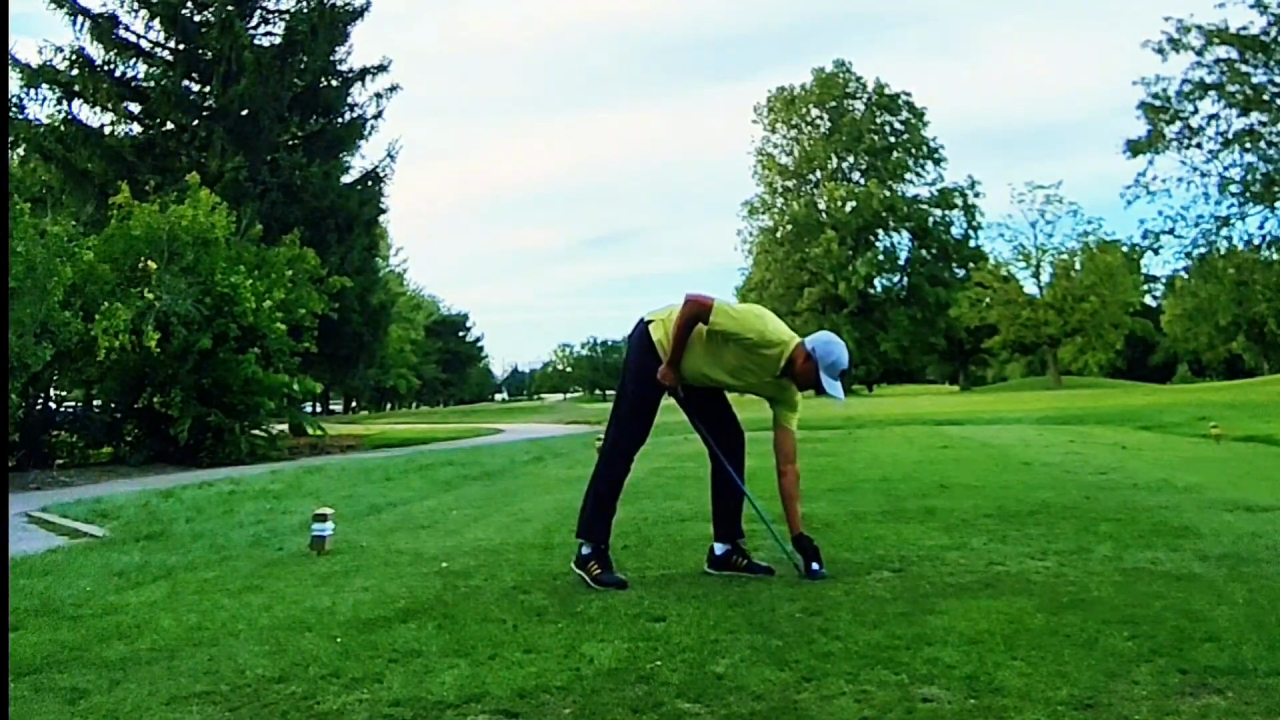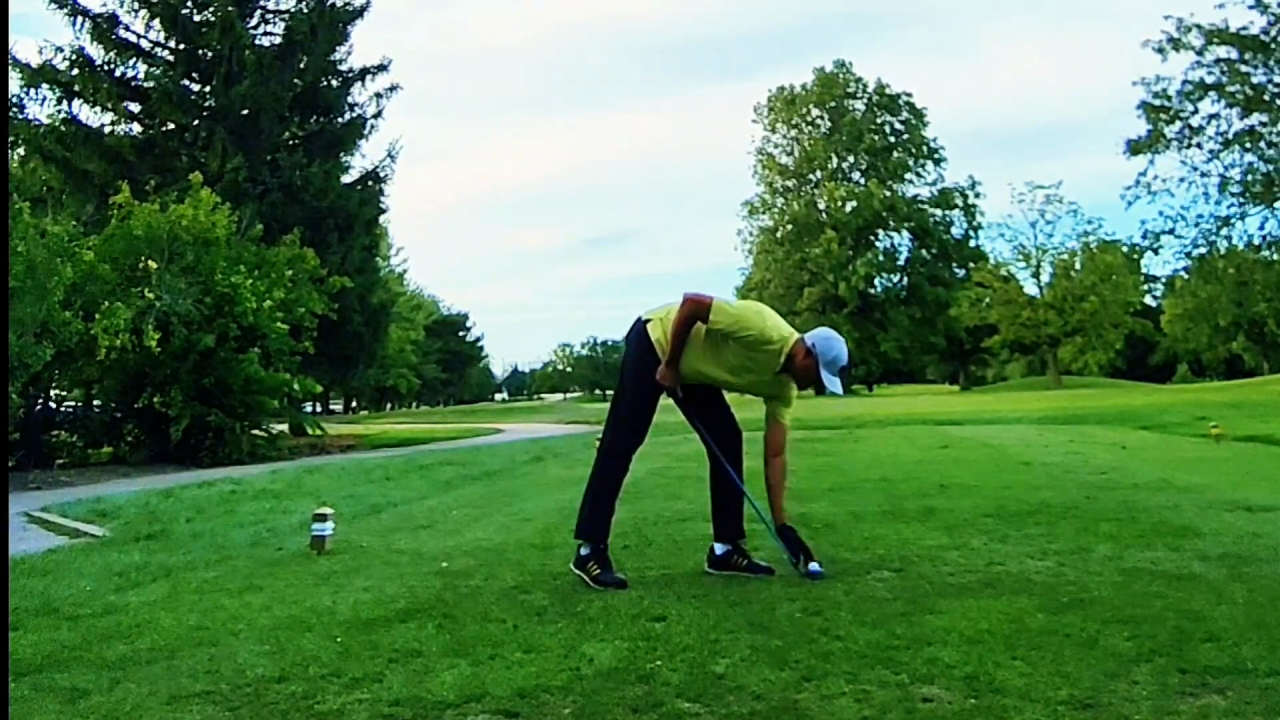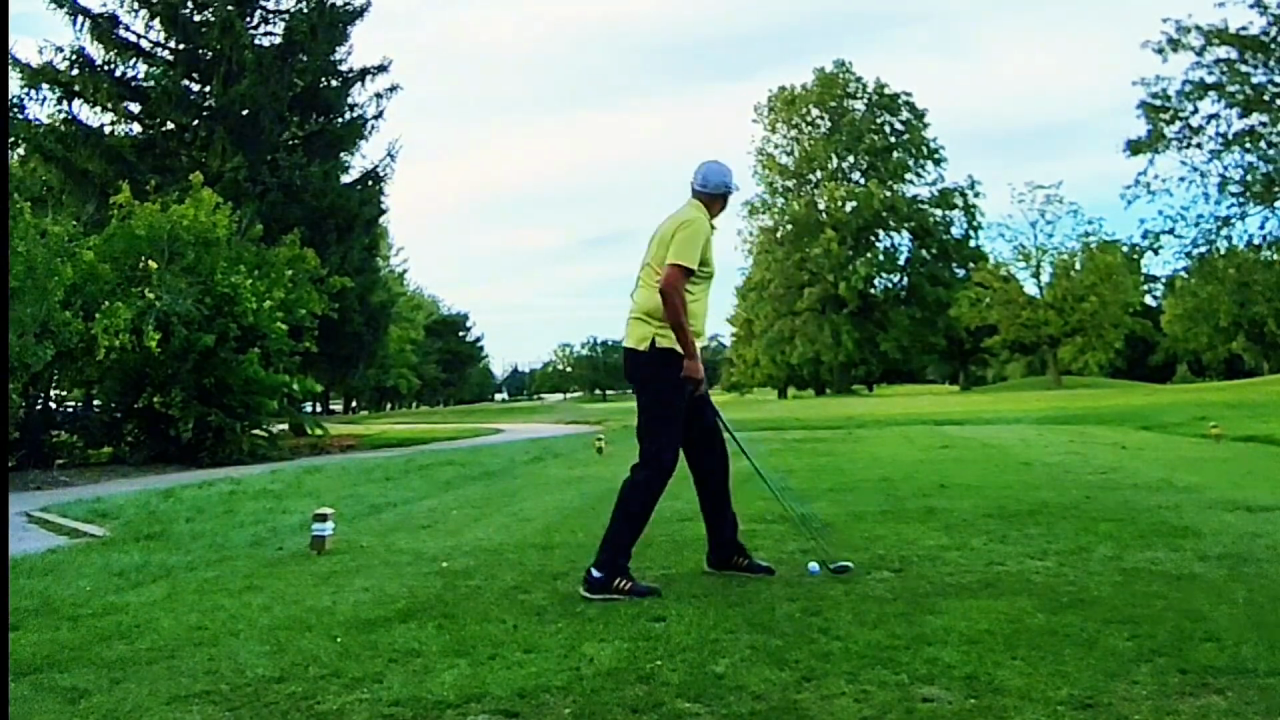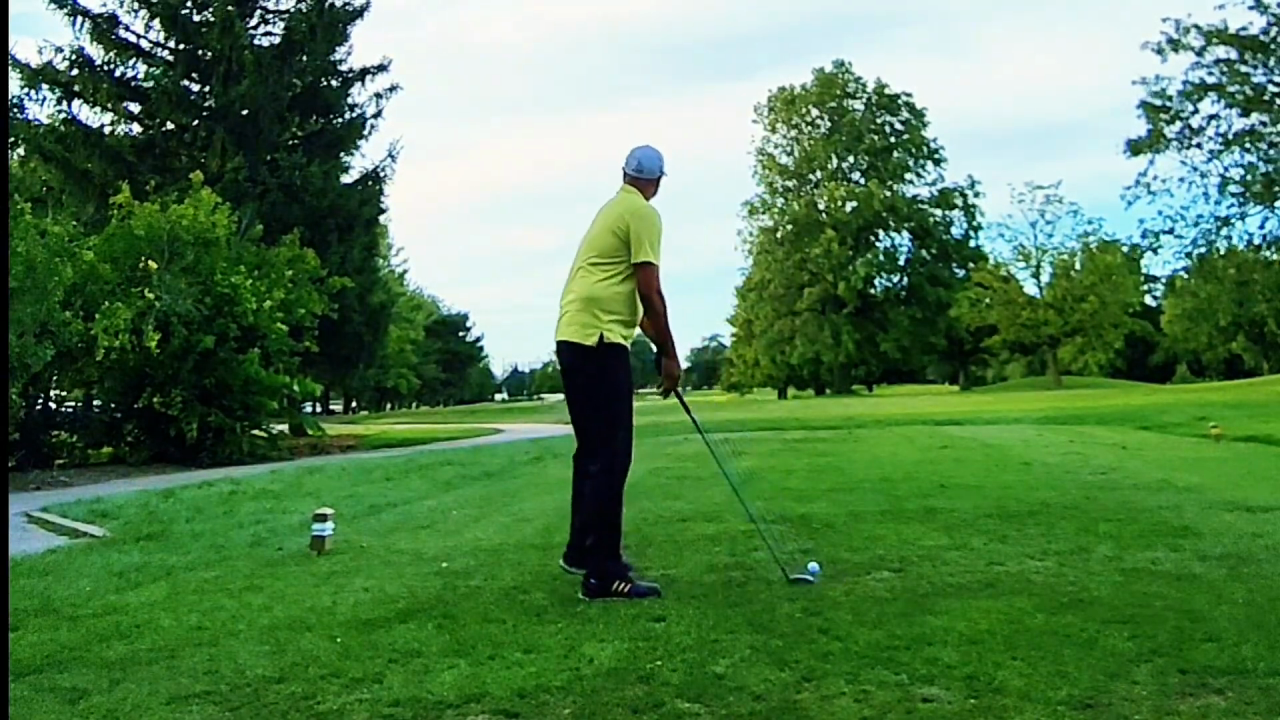
dt=0.7s
person 1, frame 1
left shoulder: (785, 389)
right shoulder: (762, 330)
left elbow: (787, 466)
right elbow: (692, 303)
left wrist: (798, 534)
right wrist: (671, 365)
left hip: (695, 371)
right hip: (657, 341)
left knee: (730, 443)
right knee: (623, 445)
left ankle: (725, 548)
right ankle: (591, 550)
person 1, frame 2
left shoulder: (782, 383)
right shoulder: (762, 328)
left elbow: (775, 456)
right elbow: (690, 302)
left wrist: (782, 525)
right wrist: (669, 365)
right hip: (654, 341)
left knee: (727, 442)
right knee: (621, 445)
left ankle: (725, 548)
right ankle: (590, 550)
person 1, frame 3
left shoulder: (683, 219)
right shoulder: (694, 224)
right elbow: (670, 287)
right wrist: (691, 357)
left hip: (659, 350)
right hip: (661, 350)
left knee: (710, 452)
right knee: (658, 459)
left ankle: (725, 551)
right ankle: (606, 571)
person 1, frame 4
left shoulder: (611, 208)
right shoulder: (643, 214)
right elbow: (649, 292)
left wrist: (648, 333)
right wrist: (670, 355)
left hip: (574, 339)
right hip: (598, 342)
left knee: (594, 450)
right knee: (609, 456)
left ankle: (584, 549)
right ankle: (602, 573)
